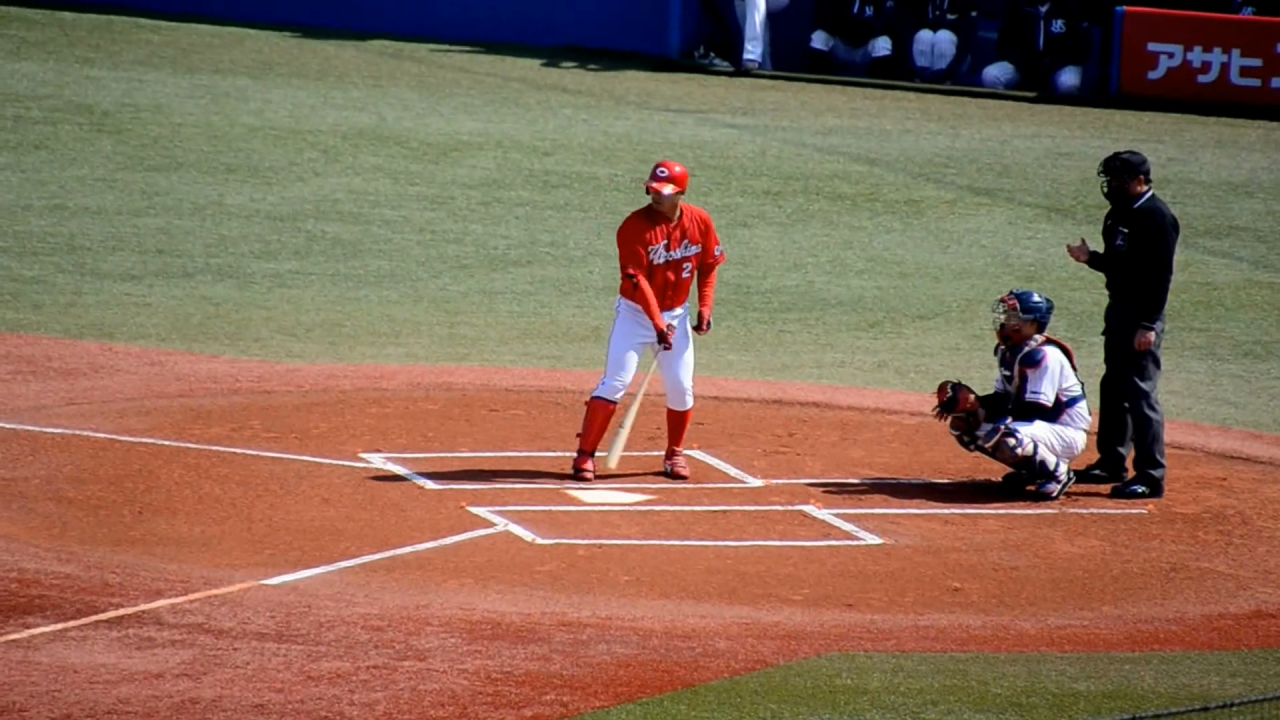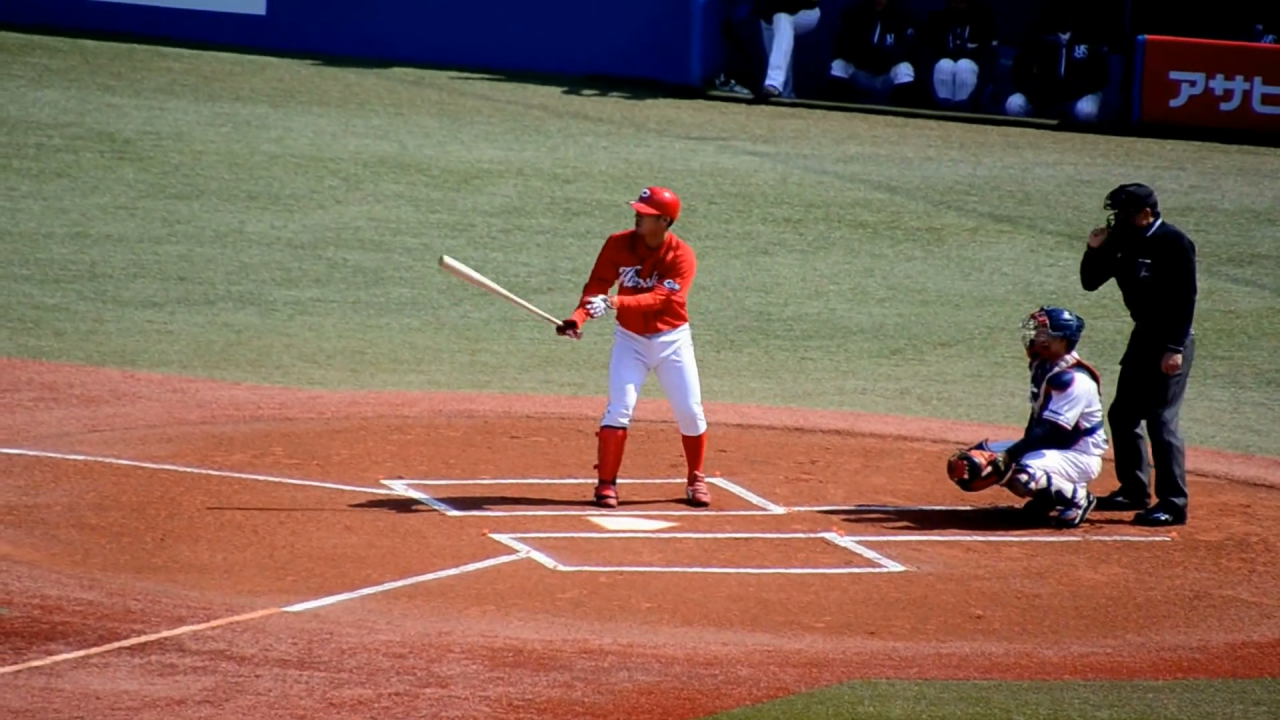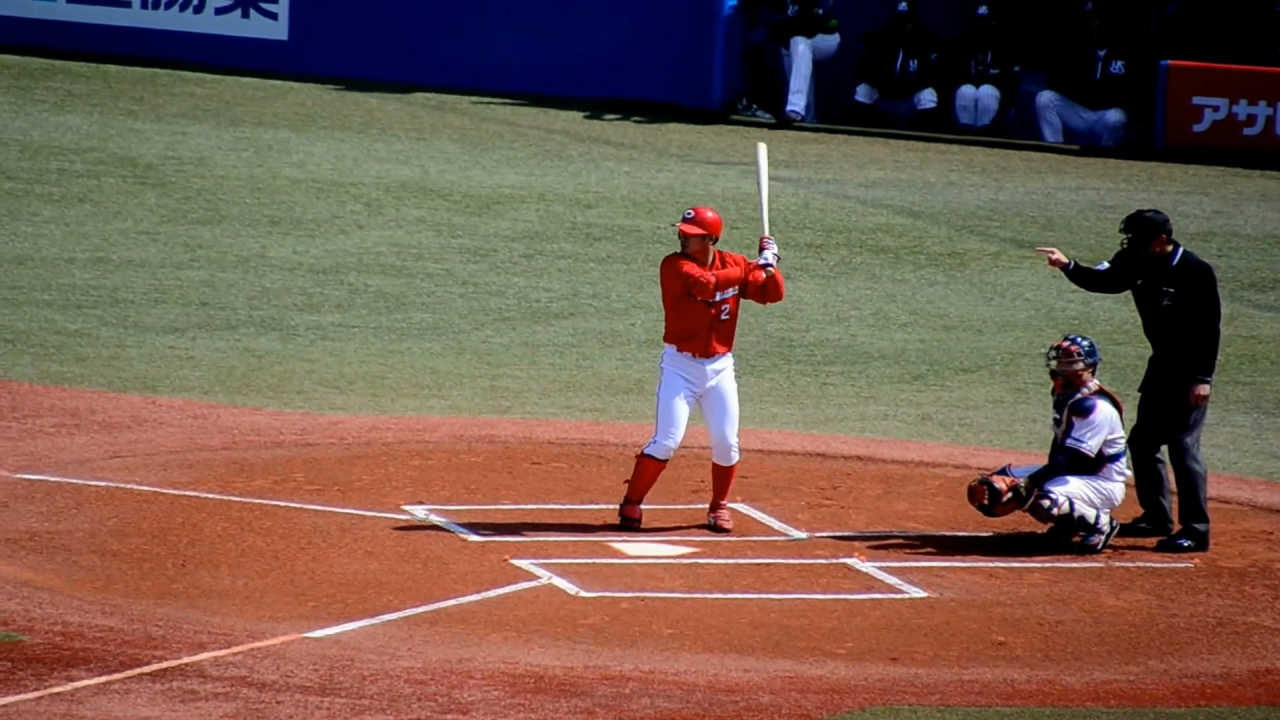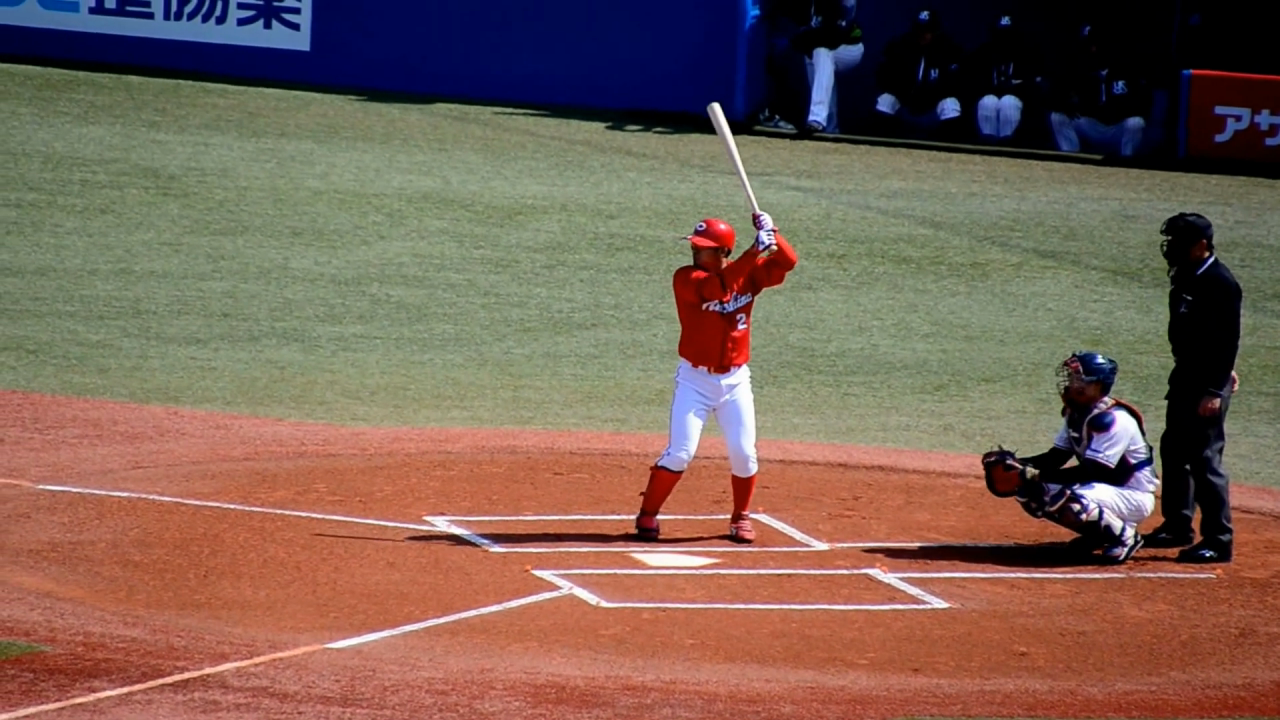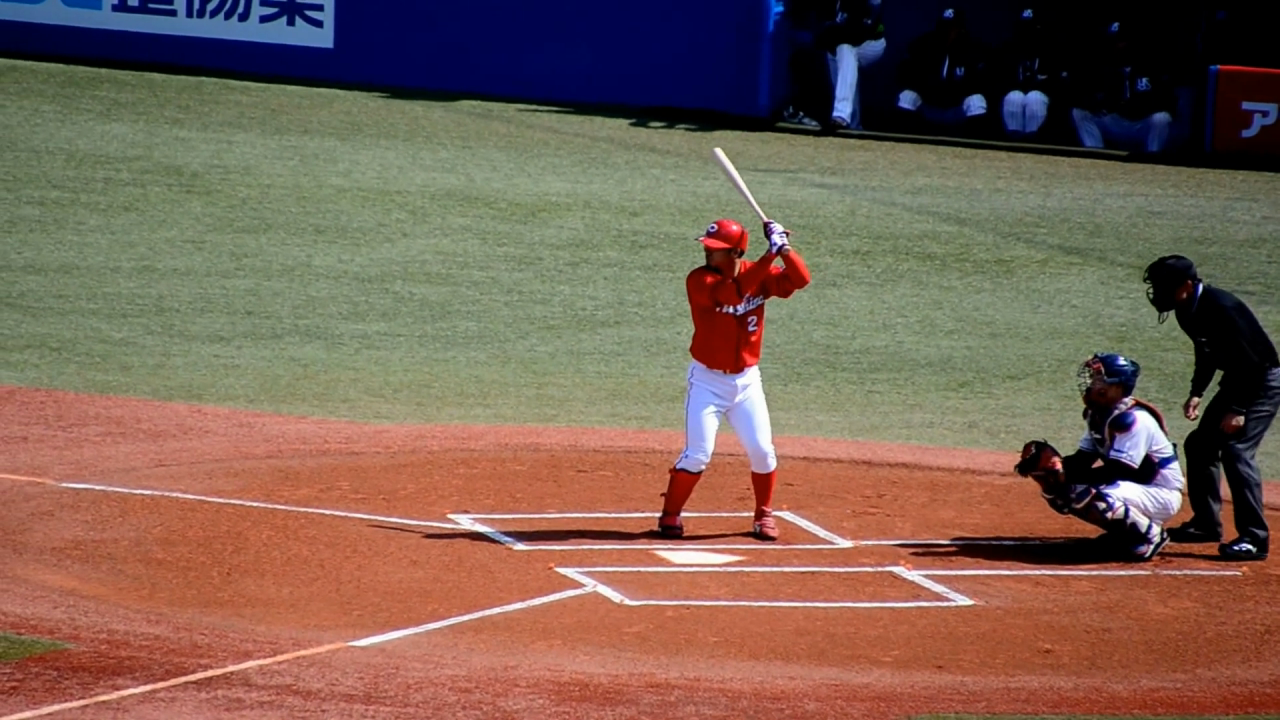
dt=1s
person 1, frame 1
left shoulder: (1157, 217)
right shoulder: (1119, 212)
left elbow: (1161, 275)
left wrist: (1148, 325)
right wrist: (1090, 258)
left hip: (1141, 315)
right hip: (1117, 309)
left knee: (1140, 393)
right knee: (1112, 389)
left ankle: (1151, 476)
right ankle: (1111, 462)
person 1, frame 2
left shoulder: (1173, 243)
right shoulder: (1120, 241)
left elbow: (1185, 297)
right elbow: (1089, 282)
left wrist: (1175, 347)
right wrist: (1094, 251)
left hip: (1169, 341)
right hip: (1143, 336)
left knee: (1161, 419)
right knee: (1122, 414)
left ankle: (1174, 503)
right ankle: (1134, 490)
person 1, frame 3
left shoulder: (1196, 272)
right shoulder: (1137, 263)
left elbow: (1210, 328)
right elbow: (1102, 280)
left wrist: (1203, 377)
right wrist: (1068, 266)
left hip: (1190, 370)
right hip: (1161, 364)
left knee: (1183, 445)
right knee: (1142, 441)
left ankle: (1196, 530)
right ankle: (1157, 517)
person 1, frame 4
left shoulder: (1221, 283)
right shoulder: (1184, 274)
left elbow: (1228, 341)
left wrist: (1214, 391)
left hip: (1207, 382)
right hip: (1183, 376)
left knee: (1205, 458)
right knee: (1173, 451)
left ankle: (1218, 541)
right ankle: (1177, 526)
person 1, frame 5
left shoulder: (1222, 308)
right shoulder: (1188, 310)
left elbow: (1250, 362)
left wrist: (1237, 409)
right wrist: (1197, 393)
right hip: (1237, 381)
left knee: (1236, 449)
right knee: (1200, 444)
left ankle: (1254, 538)
right ankle: (1206, 522)
person 2, frame 1
left shoulder: (700, 220)
right shoulder: (635, 225)
left elbow: (709, 266)
right elbow: (636, 278)
left wrist: (705, 307)
right wrist: (657, 323)
left hip: (677, 314)
right hip: (636, 313)
left knee: (681, 387)
right knee: (615, 384)
left ankle: (674, 453)
right ankle: (585, 454)
person 2, frame 2
left shoulder: (682, 256)
right shoulder: (618, 244)
left elbow: (660, 299)
right elbow: (598, 286)
left wrist: (614, 303)
right wrist: (579, 316)
left hip: (672, 340)
right hip: (630, 339)
left knee: (690, 411)
right knee: (619, 410)
left ankle: (696, 479)
right ankle: (606, 482)
person 2, frame 3
left shoulder: (735, 263)
right shoulder: (674, 265)
left elbow: (774, 294)
right elbow: (706, 284)
left wrist: (769, 261)
right wrist: (758, 266)
left hip: (720, 366)
right hip: (680, 365)
left knee: (726, 442)
right knee: (667, 441)
left ankle: (719, 507)
right ankle: (631, 503)
person 2, frame 4
left shoulder: (749, 273)
right shoulder: (685, 277)
left elbow: (788, 261)
right elbow: (717, 288)
left wrist: (770, 232)
right wrist: (754, 251)
left hip: (735, 380)
right hip: (695, 379)
left knee: (744, 454)
right knee: (680, 453)
left ankle: (740, 518)
right ankle: (647, 515)
person 2, frame 5
left shoulder: (759, 275)
right shoulder: (699, 279)
left elbow: (801, 279)
right elbow: (733, 293)
left wrist: (783, 247)
right wrist: (769, 255)
left hip: (747, 380)
right hip: (708, 380)
left knee: (762, 451)
right knee: (698, 454)
left ankle: (763, 515)
right ankle: (670, 514)
person 3, frame 1
left shoulder: (1044, 356)
right shoulder: (1008, 351)
left elbow: (1034, 411)
right elbow: (1000, 399)
left wrist: (981, 414)
right wrist: (968, 402)
left hip: (1066, 433)
right hip: (1037, 425)
left knee: (1007, 439)
right knee: (962, 426)
left ankle: (1057, 472)
right ankle: (1030, 469)
person 3, frame 2
left shoulder: (1073, 379)
right shoulder: (1042, 367)
left elbow: (1049, 431)
left wrist: (1007, 456)
right wrist: (1023, 451)
left hip: (1078, 457)
right hip: (1047, 448)
left knee: (1022, 475)
right knee: (979, 456)
left ankle: (1077, 497)
right ankle: (1047, 495)
person 3, frame 3
left shoulder: (1095, 406)
right shoulder: (1064, 394)
left elbow: (1071, 459)
left wrist: (1028, 483)
right wrist: (1047, 477)
left hip: (1102, 483)
right hip: (1070, 473)
left knee: (1043, 500)
right knee: (1002, 481)
left ankle: (1100, 523)
right ankle: (1069, 520)
person 3, frame 4
left shoulder: (1113, 419)
right shoulder: (1075, 413)
left elbow: (1089, 472)
right elbow: (1055, 459)
left wrist: (1035, 474)
right wrist: (1015, 463)
left hip: (1133, 496)
right hip: (1102, 487)
left knee: (1070, 502)
right knee: (1029, 491)
left ankle: (1124, 536)
right ankle: (1096, 534)
person 3, frame 5
left shoulder: (1133, 419)
right shoulder: (1097, 414)
left elbow: (1114, 472)
right elbow: (1082, 460)
left wrist: (1064, 475)
right wrist: (1047, 463)
left hip: (1161, 495)
right hip: (1130, 486)
left knee: (1097, 500)
right knee: (1055, 489)
left ankle: (1151, 533)
right ankle: (1123, 532)
